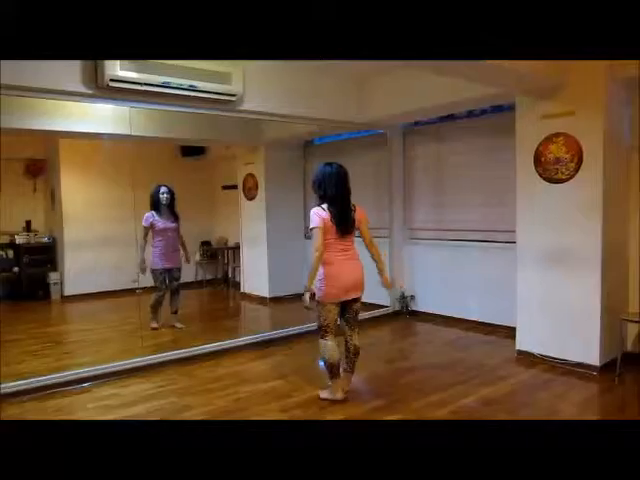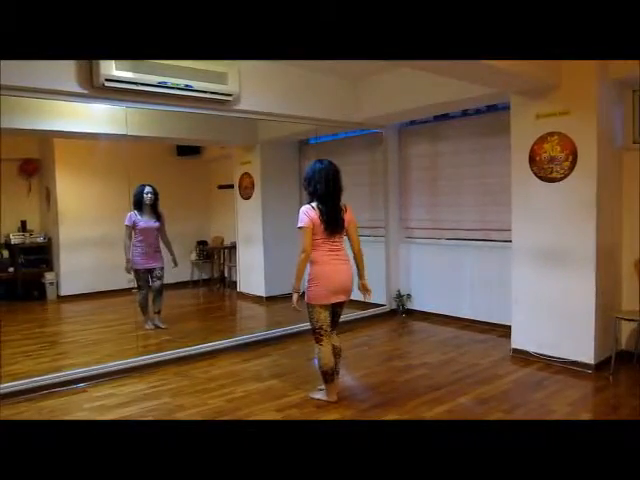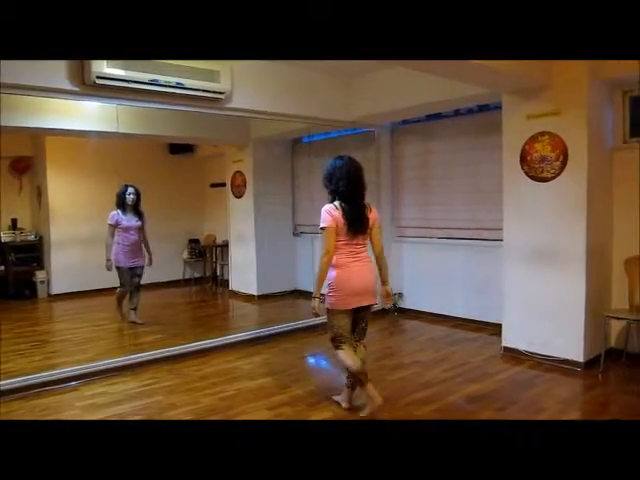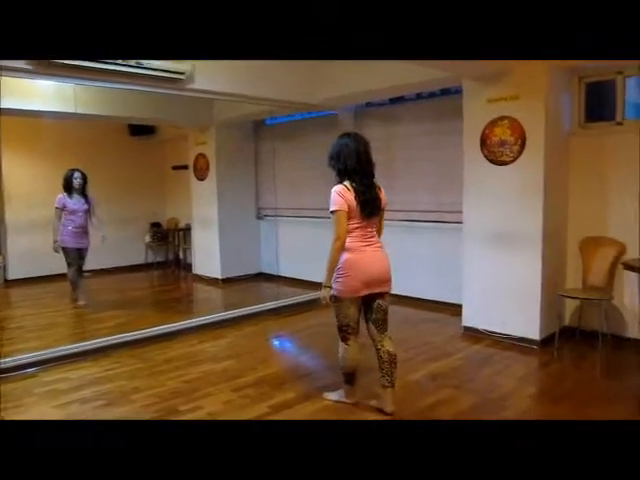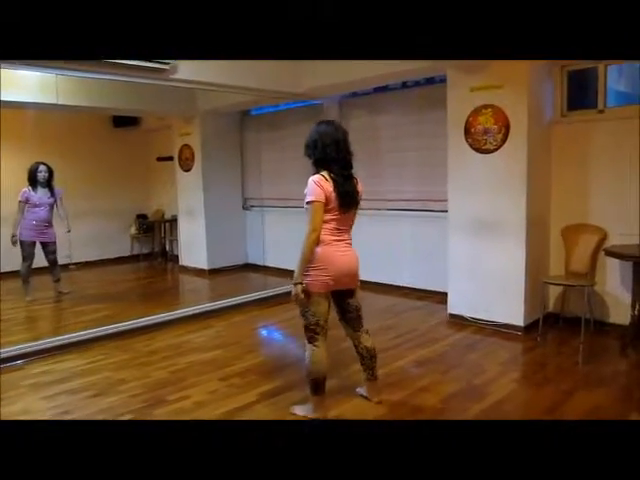
dt=1s
person 1, frame 1
left shoulder: (319, 213)
right shoulder: (355, 211)
left elbow: (318, 251)
right elbow: (370, 244)
left wrist: (309, 286)
right wrist: (382, 272)
left hip: (332, 278)
right hip: (355, 275)
left knee: (326, 334)
right knee: (352, 331)
left ankle: (335, 388)
right ankle: (346, 382)
person 1, frame 2
left shoulder: (308, 211)
right shoulder: (345, 211)
left elbow: (305, 252)
right elbow: (356, 248)
left wrist: (296, 288)
right wrist: (362, 278)
left hip: (321, 279)
right hip: (344, 276)
left knee: (321, 338)
right knee: (331, 332)
left ankle: (330, 391)
right ankle: (333, 383)
person 1, frame 3
left shoulder: (330, 211)
right shoulder: (369, 211)
left elbow: (328, 254)
right elbow: (379, 251)
left wrist: (316, 293)
right wrist: (386, 283)
left hip: (342, 281)
right hip: (366, 279)
left knee: (340, 343)
right knee: (357, 340)
left ankle: (370, 393)
right ankle: (347, 395)
person 1, frame 4
left shoulder: (340, 191)
right shoulder: (378, 191)
left elbow: (339, 239)
left wrist: (327, 282)
left hip: (353, 268)
right hip: (380, 264)
left knee: (348, 335)
right knee: (381, 334)
left ankle: (348, 393)
right ankle: (387, 398)
person 1, frame 5
left shoulder: (317, 182)
right shoulder: (353, 182)
left elbow: (313, 233)
left wrist: (298, 277)
left hip: (322, 264)
right hip: (348, 260)
left knee: (315, 337)
right knee: (356, 328)
left ankle: (316, 406)
right ankle: (371, 387)
person 2, frame 1
left shoulder: (174, 215)
right shoulder: (150, 216)
right elbow: (144, 239)
left wrist: (186, 252)
right wrist: (142, 259)
left hip: (174, 257)
right hip: (159, 258)
left knee: (175, 288)
right knee: (161, 290)
left ankle: (174, 319)
right ankle: (153, 318)
person 2, frame 2
left shoulder: (158, 216)
right shoulder: (132, 216)
left elbow: (163, 237)
right elbow: (127, 239)
left wrist: (172, 254)
right wrist: (128, 260)
left hip: (156, 256)
right hip: (139, 257)
left knee: (158, 287)
right knee: (143, 290)
left ankle: (156, 318)
right ankle: (147, 319)
person 2, frame 3
left shoulder: (140, 215)
right shoulder: (115, 215)
left elbow: (143, 237)
right elbow: (110, 238)
left wrist: (149, 254)
right wrist: (108, 258)
left hip: (138, 255)
right hip: (122, 255)
left knee: (136, 285)
right knee: (125, 286)
left ankle: (133, 314)
right ankle: (119, 307)
person 2, frame 4
left shoulder: (87, 198)
right shoulder: (62, 198)
left elbow: (92, 217)
right elbow: (57, 220)
right wrist: (55, 239)
left hip: (83, 236)
right hip: (68, 236)
left knee: (80, 267)
right knee: (73, 267)
left ankle: (75, 293)
right ankle: (79, 296)
person 2, frame 5
left shoulder: (55, 192)
right shoulder: (26, 192)
left elbow: (61, 209)
right elbow: (20, 214)
left wrist: (67, 223)
right wrist: (14, 233)
left hip: (47, 230)
right hip: (28, 230)
left knee: (53, 259)
right knee: (27, 261)
left ankle: (58, 286)
right ankle: (27, 292)
